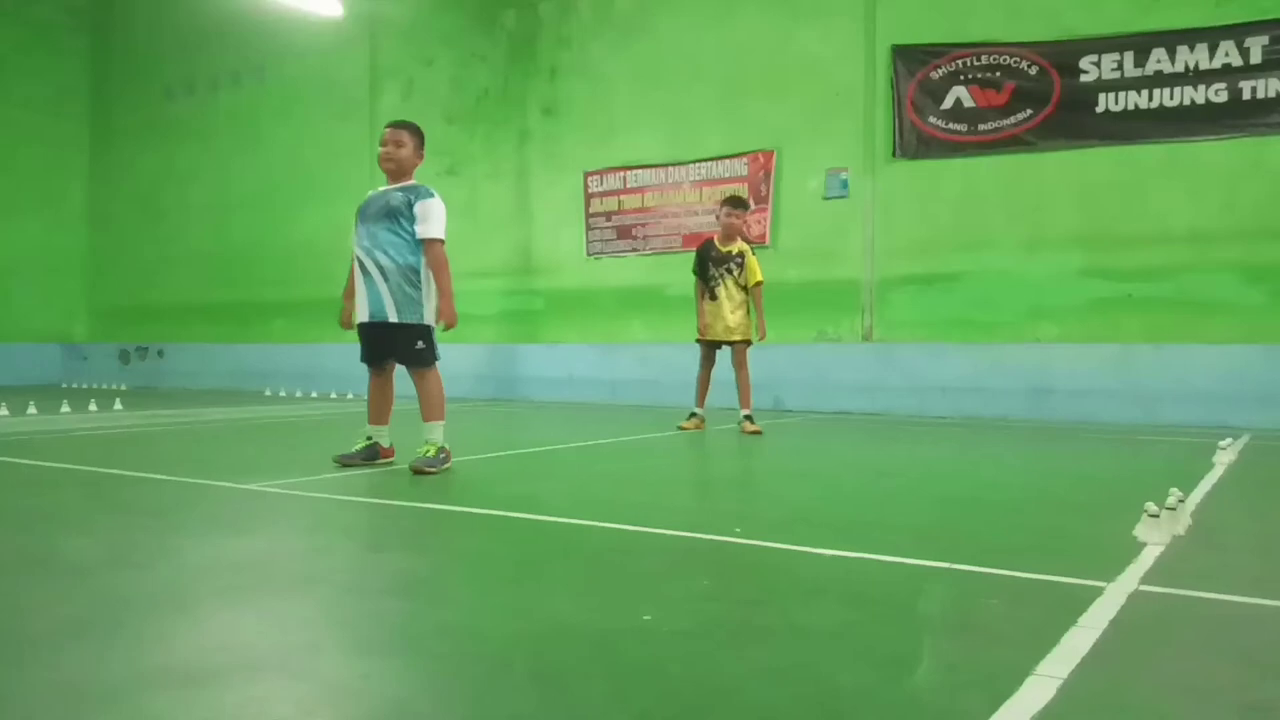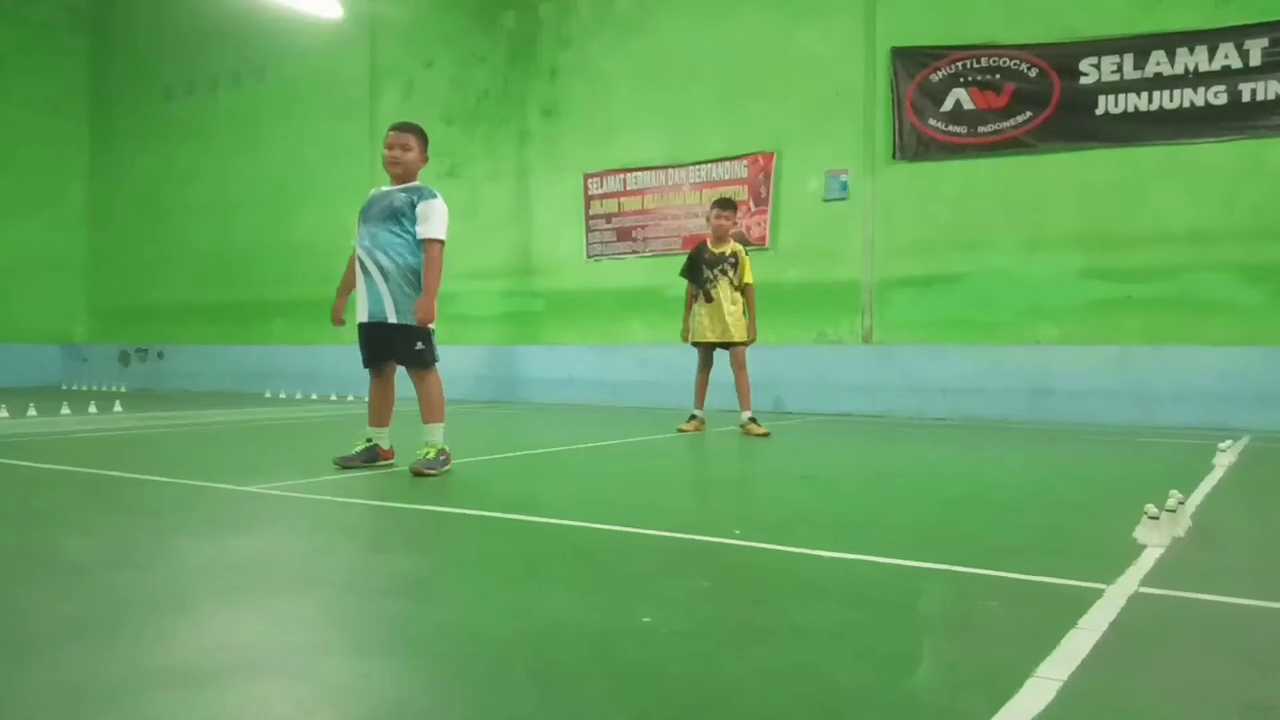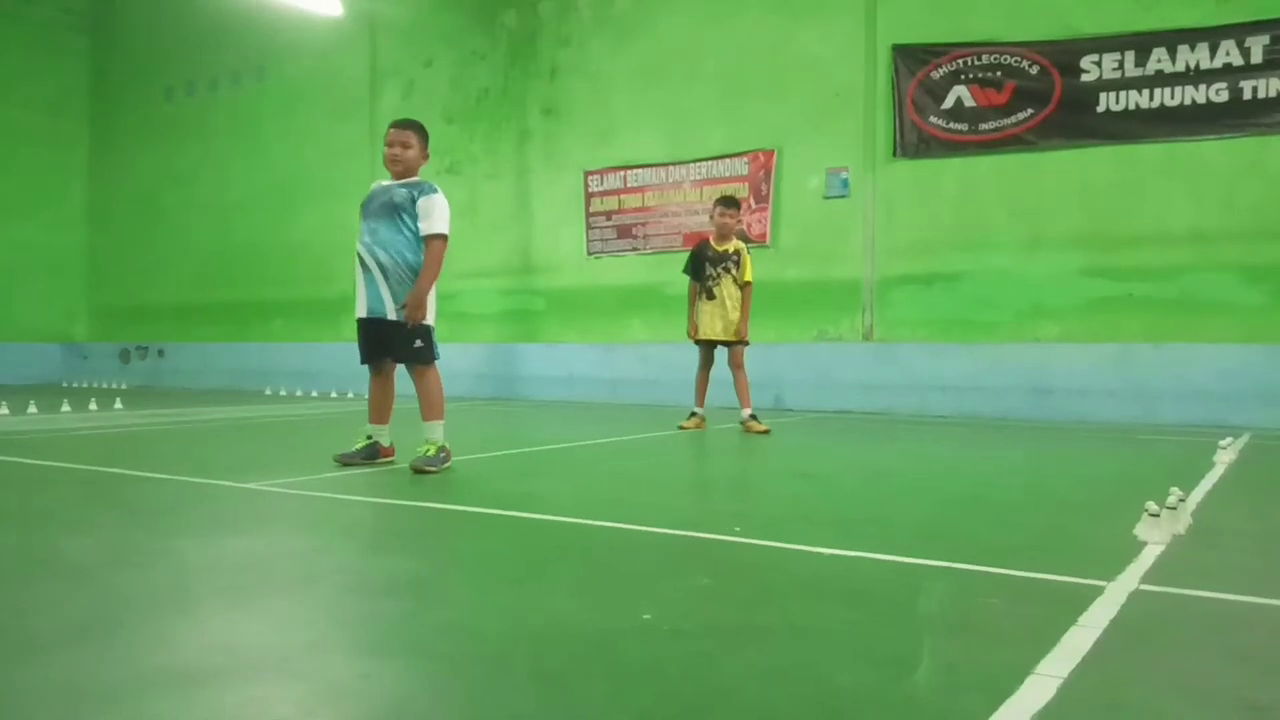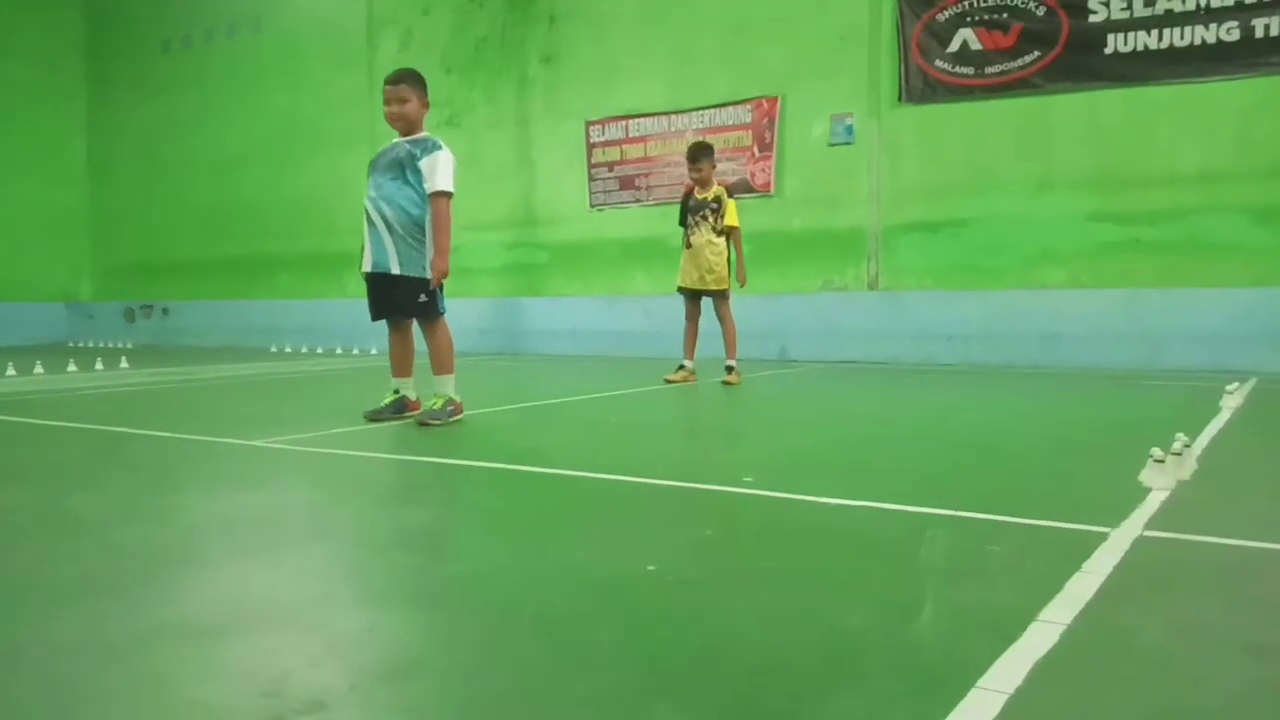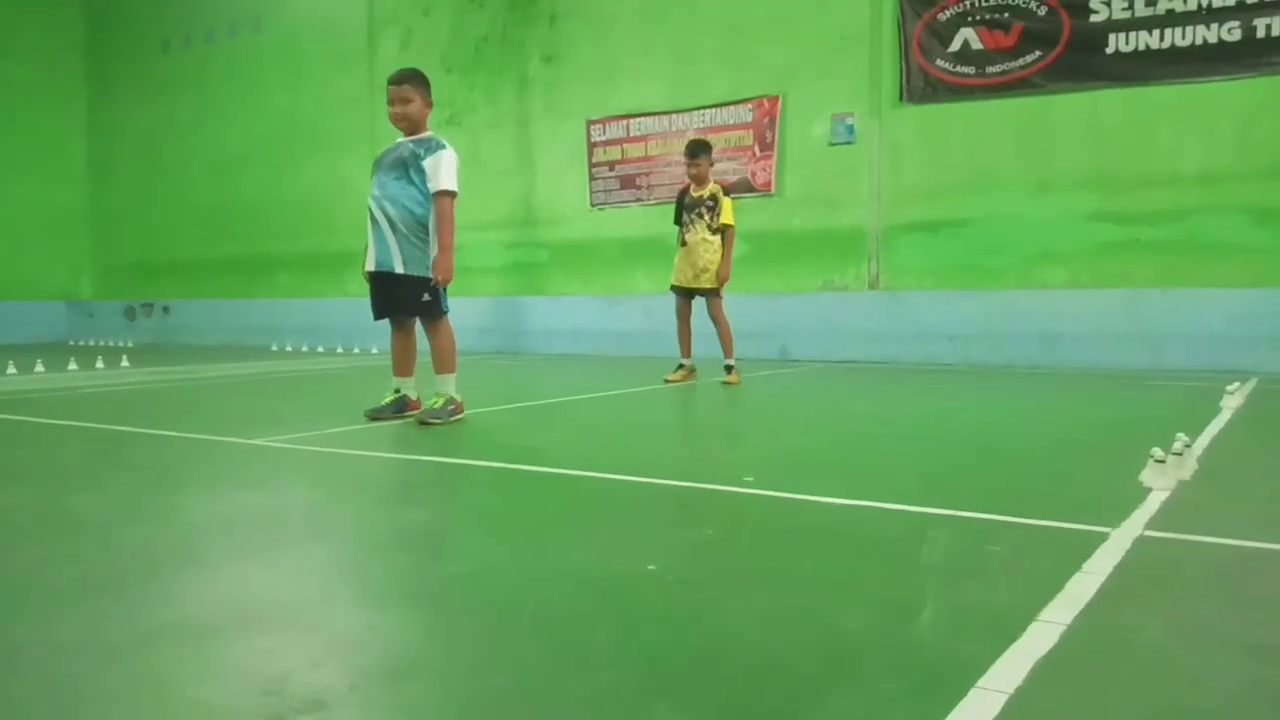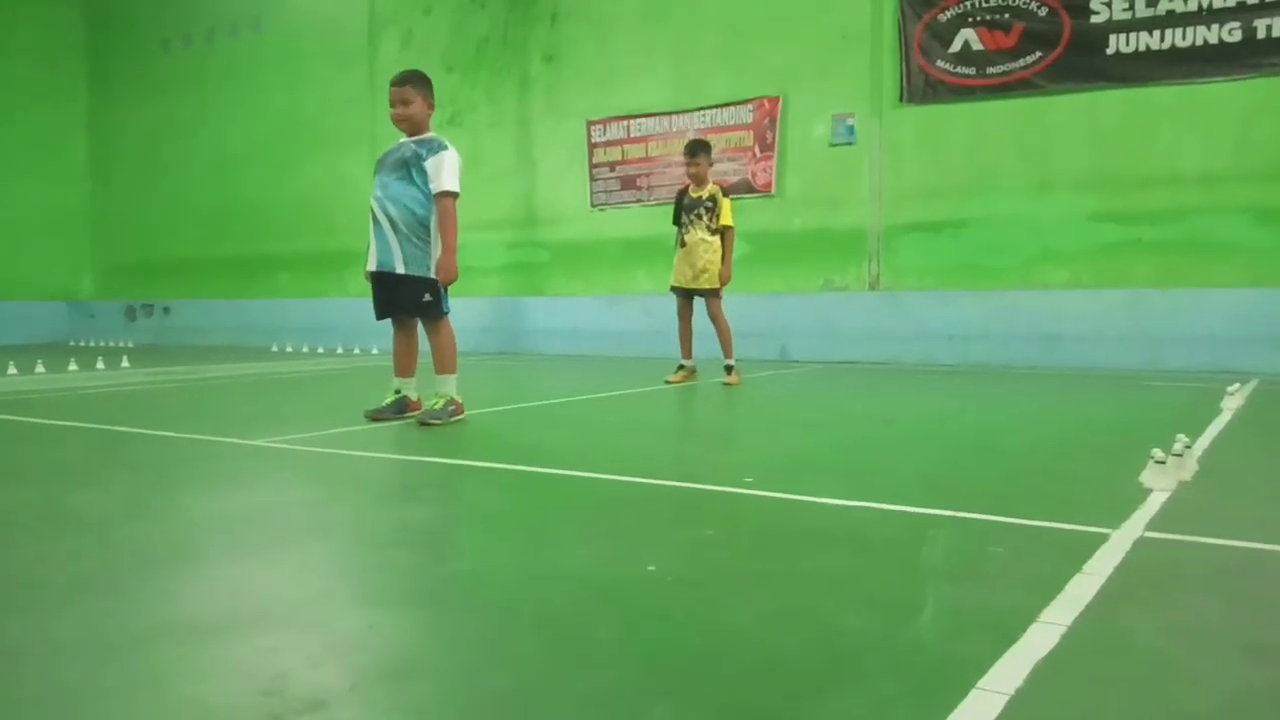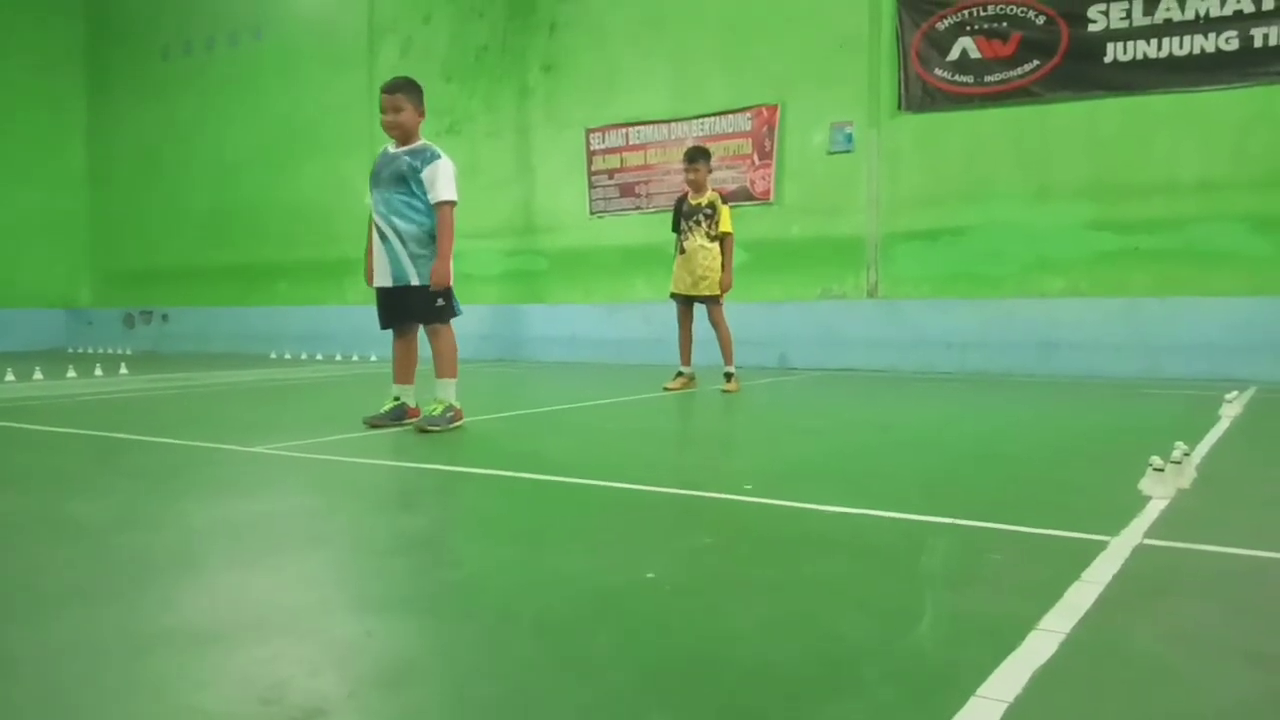
dt=0.5s
person 1, frame 1
left shoulder: (424, 198)
right shoulder: (369, 201)
left elbow: (434, 249)
left wrist: (446, 299)
right wrist: (348, 300)
left hip: (409, 304)
right hip: (371, 307)
left knee: (422, 367)
right knee: (378, 369)
left ankle: (436, 445)
right ankle: (378, 442)
person 1, frame 2
left shoulder: (427, 199)
right shoulder: (373, 200)
left elbow: (433, 250)
right elbow: (359, 252)
left wrist: (428, 298)
right wrist: (342, 294)
left hip: (408, 305)
right hip: (372, 307)
left knee: (422, 369)
right knee: (379, 371)
left ankle: (436, 447)
right ankle: (378, 444)
person 1, frame 3
left shoulder: (428, 194)
right shoulder: (377, 194)
left elbow: (436, 244)
left wrist: (422, 293)
right wrist: (364, 289)
left hip: (409, 301)
right hip: (373, 301)
left knee: (423, 364)
right knee: (378, 367)
left ankle: (437, 443)
right ankle: (376, 439)
person 1, frame 4
left shoulder: (432, 150)
right shoulder: (384, 154)
left elbow: (440, 202)
left wrist: (441, 254)
right wrist: (368, 253)
left hip: (416, 258)
right hip: (381, 259)
left knee: (431, 320)
right knee: (396, 323)
left ankle: (447, 397)
right ankle: (404, 395)
person 1, frame 5
left shoulder: (436, 150)
right shoulder: (387, 155)
left elbow: (444, 202)
left wrist: (445, 254)
right wrist: (370, 255)
left hip: (420, 257)
right hip: (385, 258)
left knee: (435, 319)
right knee: (399, 322)
left ankle: (448, 396)
right ankle: (404, 394)
person 1, frame 6
left shoulder: (438, 150)
right shoulder: (390, 155)
left elbow: (446, 203)
left wrist: (449, 254)
right wrist: (373, 255)
left hip: (420, 257)
right hip: (386, 258)
left knee: (435, 319)
right knee: (401, 322)
left ankle: (448, 397)
right ankle: (405, 395)
person 1, frame 7
left shoulder: (432, 159)
right shoulder: (382, 159)
left elbow: (444, 212)
left wrist: (443, 261)
right wrist: (370, 258)
left hip: (423, 264)
right hip: (390, 267)
left knee: (437, 326)
right knee: (401, 330)
left ankle: (447, 403)
right ankle: (404, 401)
person 2, frame 1
left shoulder: (745, 251)
right shoulder: (706, 248)
left elbow: (755, 285)
right elbow: (699, 284)
left wrist: (760, 319)
right wrist: (700, 315)
left hip: (737, 317)
right hip: (711, 316)
left knee: (740, 363)
right knee: (706, 363)
left ankle: (746, 416)
right ankle: (698, 414)
person 2, frame 2
left shoulder: (738, 251)
right shoulder: (699, 251)
left elbow: (748, 287)
right elbow: (691, 287)
left wrist: (752, 321)
right wrist: (686, 320)
left hip: (733, 318)
right hip: (705, 318)
left knee: (739, 364)
right knee: (703, 365)
left ankle: (747, 418)
right ankle: (697, 416)
person 2, frame 3
left shoulder: (741, 249)
right shoulder: (701, 248)
left elbow: (747, 283)
right elbow: (694, 283)
left wrist: (744, 317)
right wrist: (690, 317)
left hip: (734, 316)
right hip: (707, 315)
left knee: (737, 362)
right knee: (704, 363)
left ankle: (747, 414)
right ankle: (697, 413)
person 2, frame 4
left shoulder: (723, 195)
right shoulder: (688, 196)
left elbow: (734, 230)
left wrist: (741, 264)
right wrist: (684, 260)
left hip: (715, 265)
right hip: (691, 266)
left knee: (723, 312)
right knee: (691, 315)
left ankle: (732, 366)
right ankle: (687, 366)
person 2, frame 5
left shoulder: (719, 193)
right shoulder: (684, 195)
left elbow: (729, 228)
left wrist: (726, 263)
right wrist: (679, 257)
left hip: (710, 264)
right hip: (685, 264)
left knee: (716, 313)
right knee: (682, 313)
left ankle: (730, 365)
right ankle: (687, 365)
person 2, frame 6
left shoulder: (718, 194)
right shoulder: (682, 195)
left elbow: (728, 230)
left wrist: (727, 264)
right wrist: (677, 258)
left hip: (709, 265)
right hip: (684, 265)
left knee: (715, 313)
right knee: (683, 314)
left ankle: (730, 366)
right ankle: (687, 365)
person 2, frame 7
left shoulder: (717, 201)
right shoulder: (681, 202)
left elbow: (727, 236)
left wrist: (727, 271)
right wrist: (676, 266)
left hip: (709, 271)
right hip: (684, 271)
left knee: (716, 319)
right knee: (683, 320)
left ankle: (730, 372)
right ankle: (686, 373)
